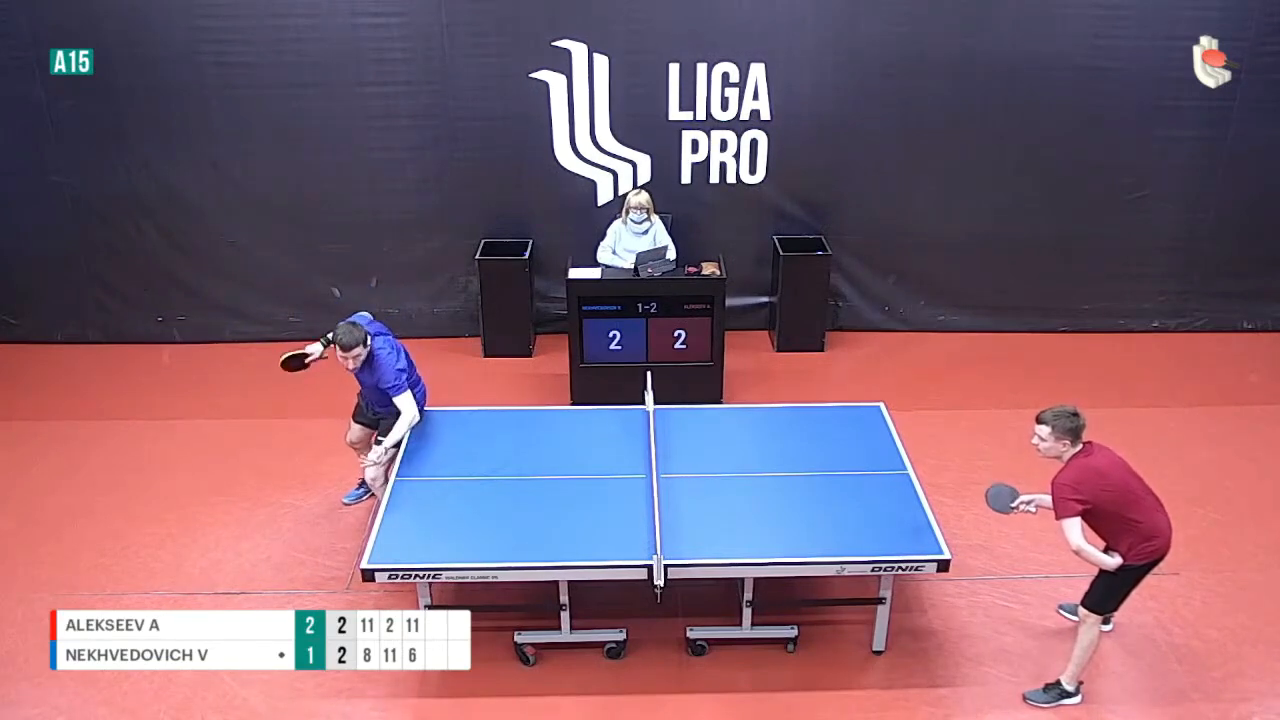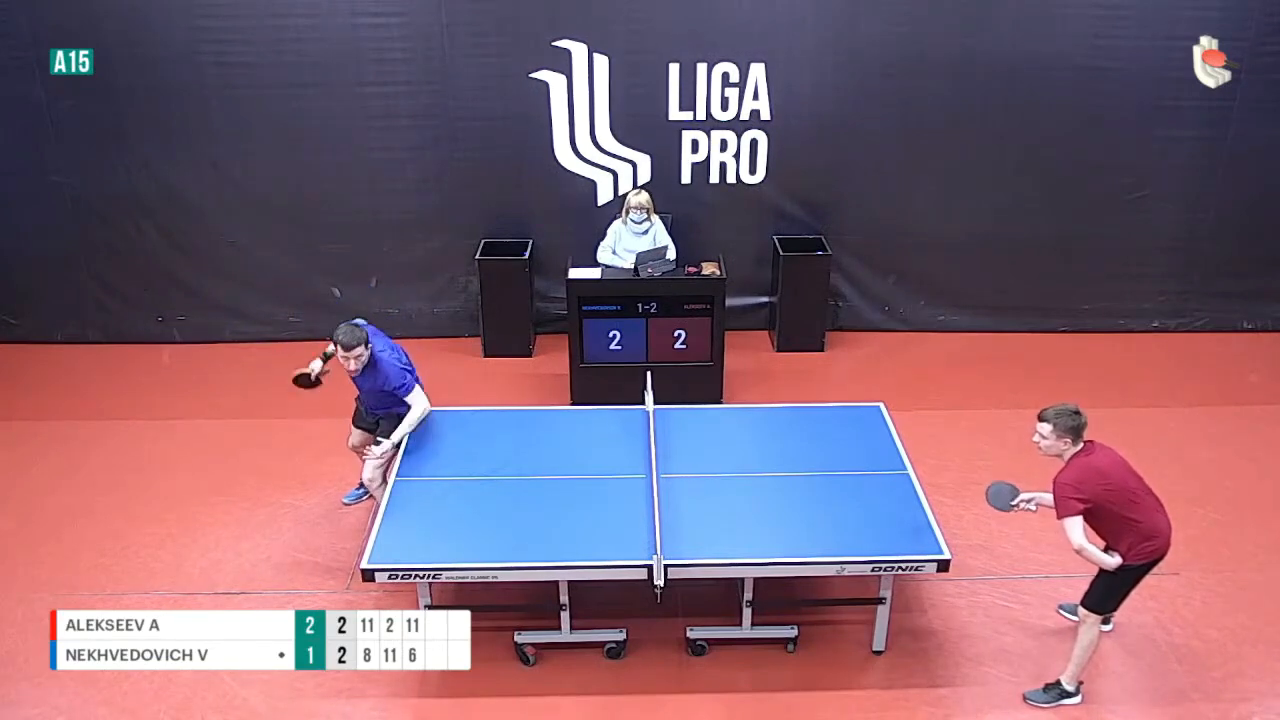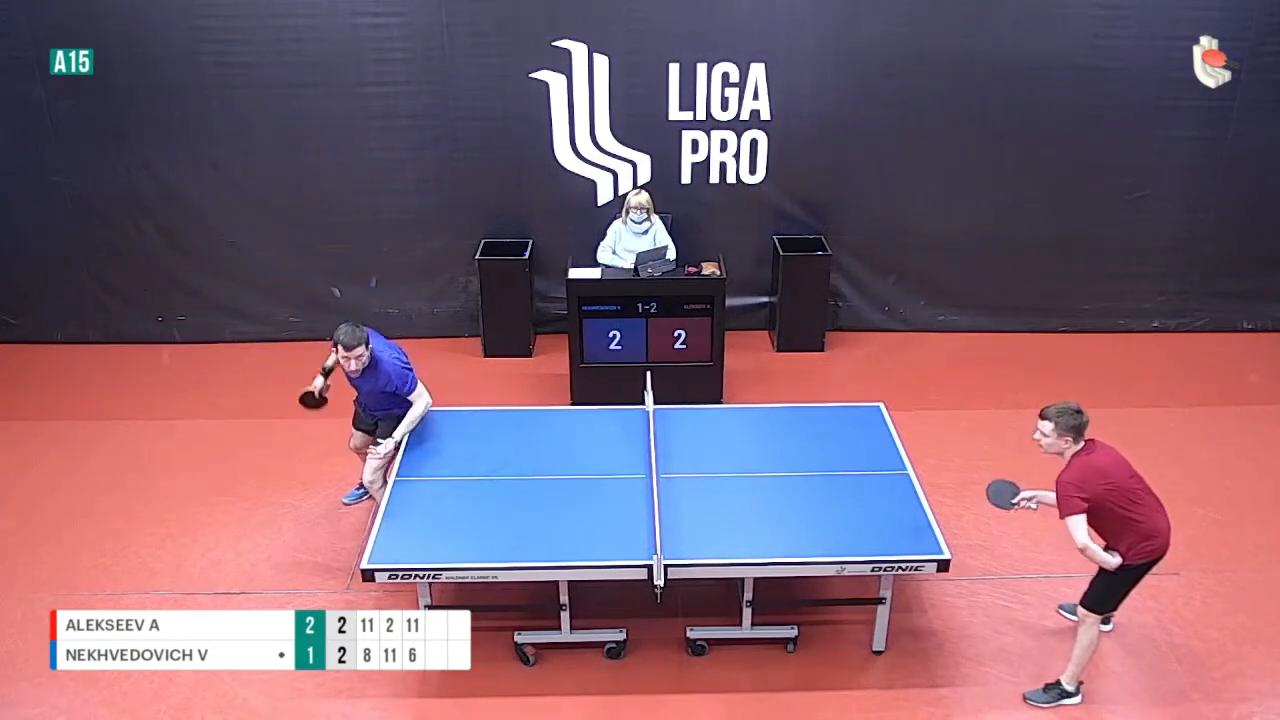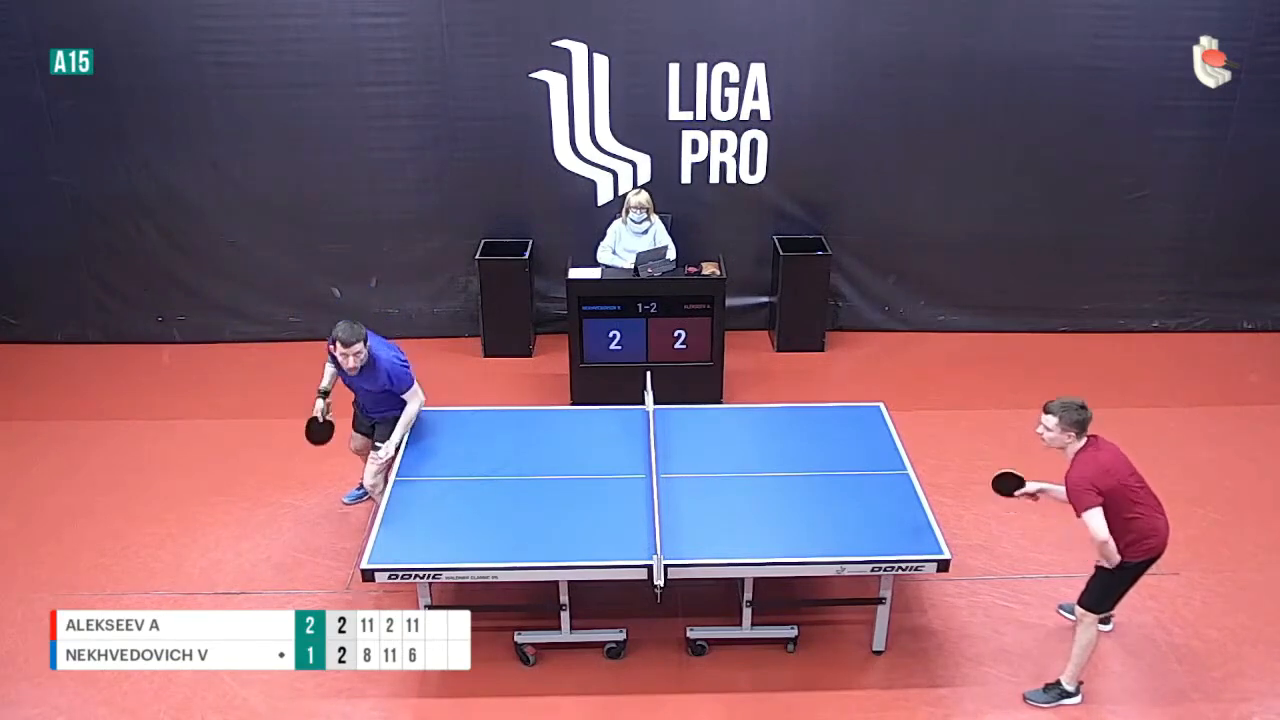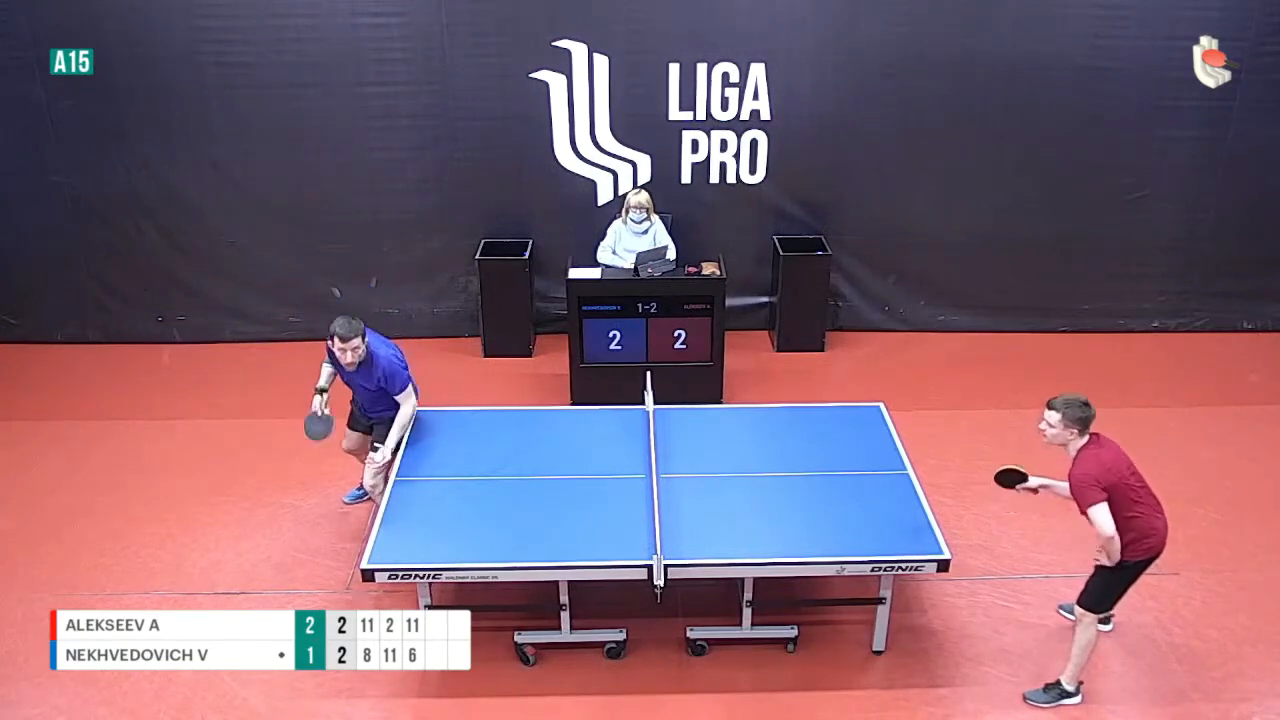
dt=0.1s
person 1, frame 1
left shoulder: (1066, 481)
right shoulder: (1095, 452)
left elbow: (1077, 544)
left wrist: (1111, 563)
right wrist: (1038, 500)
left hip: (1143, 545)
right hip: (1155, 528)
left knee: (1089, 615)
left ankle: (1068, 687)
right ankle: (1102, 612)
person 1, frame 2
left shoulder: (1068, 480)
right shoulder: (1095, 450)
left elbow: (1079, 544)
left wrist: (1110, 563)
right wrist: (1038, 498)
left hip: (1142, 545)
right hip: (1155, 527)
left knee: (1089, 615)
left ankle: (1068, 687)
right ankle: (1102, 612)
person 1, frame 3
left shoulder: (1070, 479)
right shoulder: (1096, 449)
left elbow: (1083, 543)
left wrist: (1111, 563)
right wrist: (1039, 496)
left hip: (1141, 545)
right hip: (1154, 527)
left knee: (1089, 614)
left ankle: (1068, 687)
right ankle: (1102, 612)
person 1, frame 4
left shoulder: (1079, 475)
right shoulder: (1097, 445)
left elbow: (1100, 536)
left wrist: (1112, 561)
right wrist: (1043, 488)
left hip: (1139, 543)
right hip: (1152, 526)
left knee: (1085, 613)
left ankle: (1068, 687)
right ankle: (1102, 612)
person 1, frame 5
left shoulder: (1082, 471)
right shoulder: (1099, 443)
left elbow: (1106, 532)
left wrist: (1112, 558)
right wrist: (1045, 484)
left hip: (1138, 542)
right hip: (1151, 525)
left knee: (1085, 613)
left ankle: (1068, 687)
right ankle: (1102, 612)
person 2, frame 1
left shoulder: (386, 364)
right shoulder: (356, 325)
left elbow: (411, 414)
right elbow: (365, 315)
left wrist: (384, 448)
right wrist: (324, 343)
left hip: (397, 406)
right hip: (372, 397)
left knee: (374, 476)
right knee: (355, 441)
right ankle: (372, 480)
person 2, frame 2
left shoulder: (389, 366)
right shoulder: (355, 331)
left elbow: (422, 406)
right elbow: (360, 322)
left wrist: (391, 443)
right wrist: (324, 358)
left hip: (397, 410)
right hip: (369, 401)
left knee: (370, 477)
right knee: (356, 445)
right ankle: (373, 481)
person 2, frame 3
left shoulder: (389, 365)
right shoulder: (347, 338)
left elbow: (424, 401)
left wrist: (394, 440)
right wrist: (324, 373)
left hip: (395, 411)
right hip: (367, 403)
left knee: (371, 478)
right knee: (358, 446)
right ankle: (374, 482)
person 2, frame 4
left shoulder: (389, 363)
right shoulder: (336, 346)
left elbow: (417, 400)
left wrist: (393, 442)
right wrist: (323, 394)
left hip: (393, 413)
right hip: (365, 405)
left knee: (372, 483)
right knee: (358, 448)
right ankle: (375, 481)
person 2, frame 5
left shoulder: (386, 361)
right shoulder: (335, 346)
left elbow: (409, 404)
right elbow: (330, 363)
left wrist: (389, 447)
right wrist: (321, 390)
left hip: (391, 413)
right hip: (363, 404)
left knee: (372, 484)
right knee: (351, 446)
right ankle: (374, 480)
